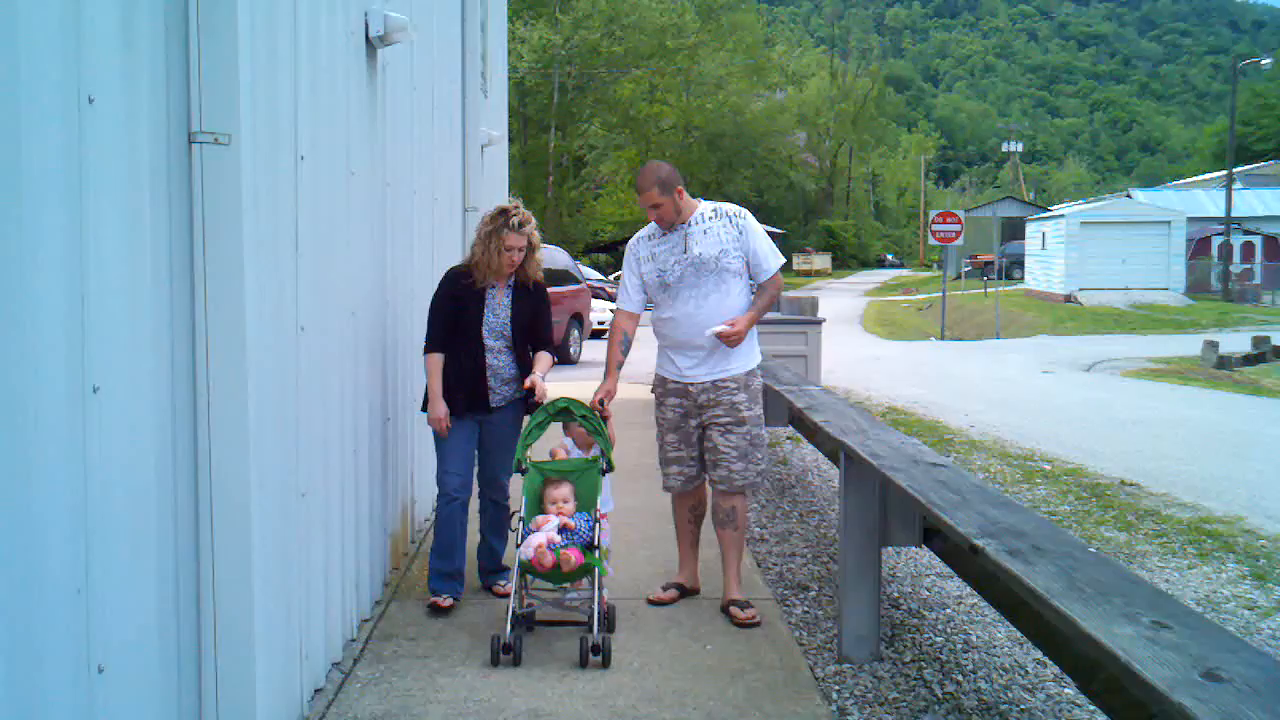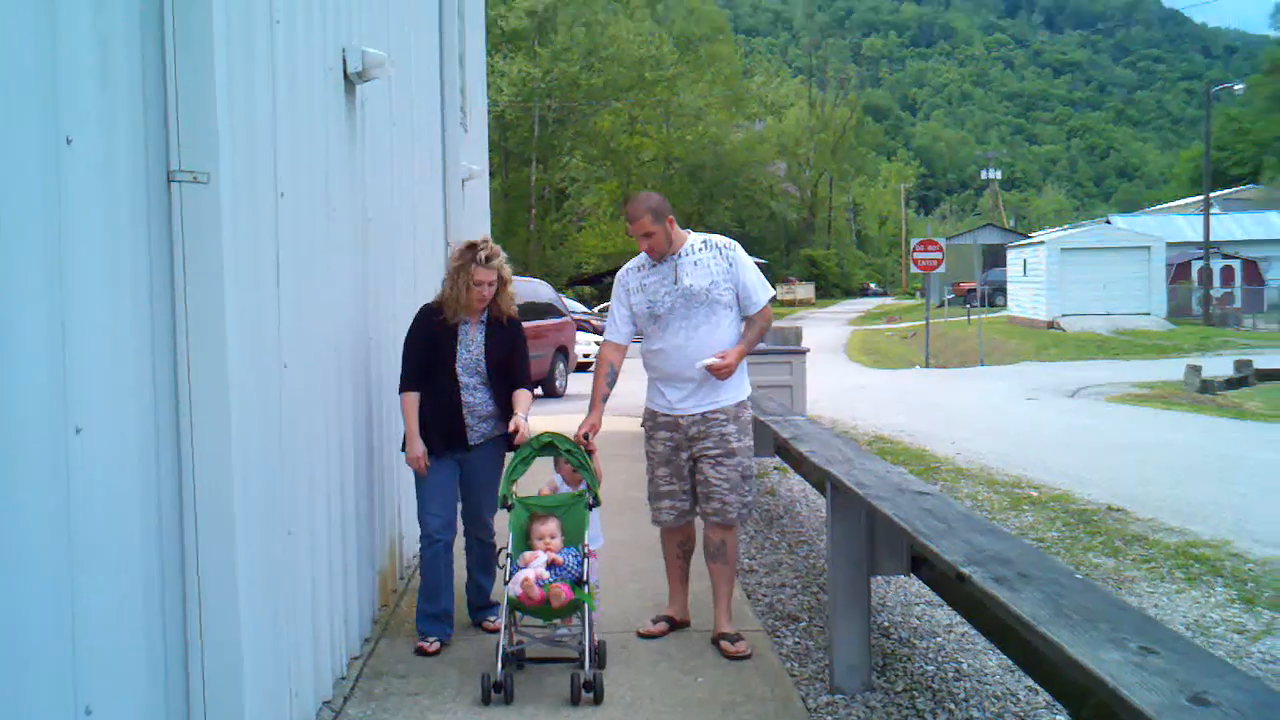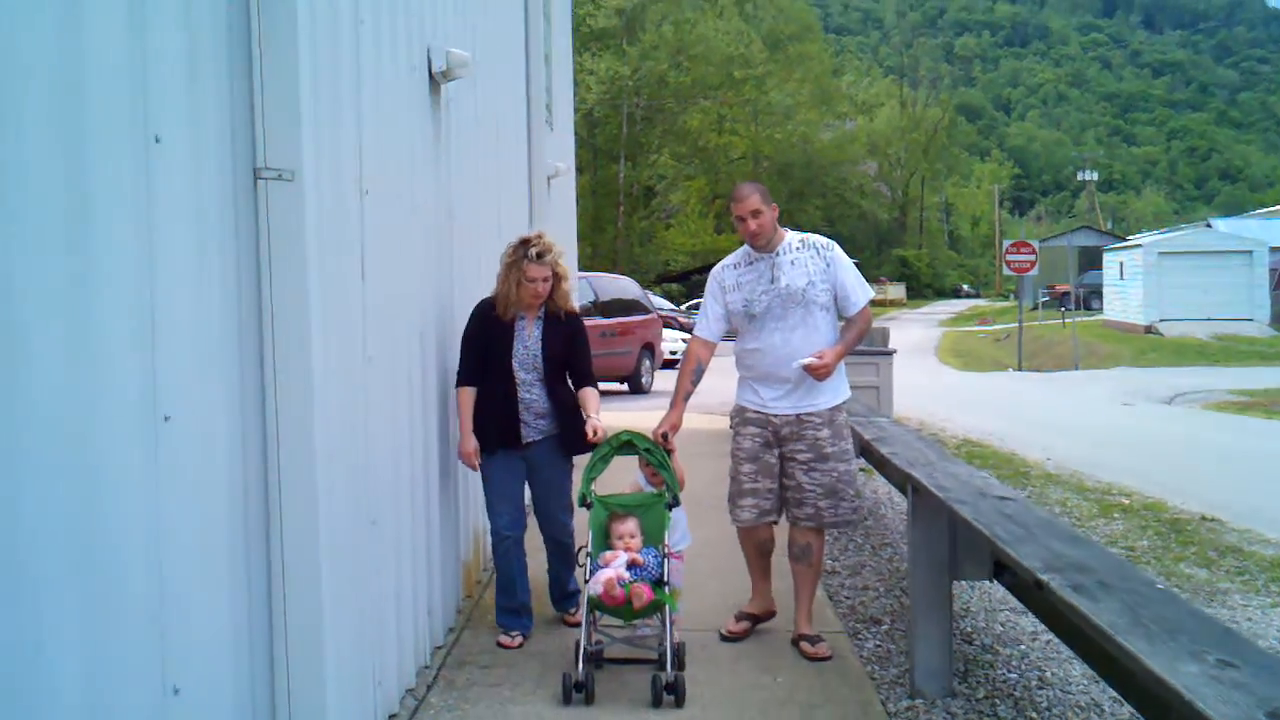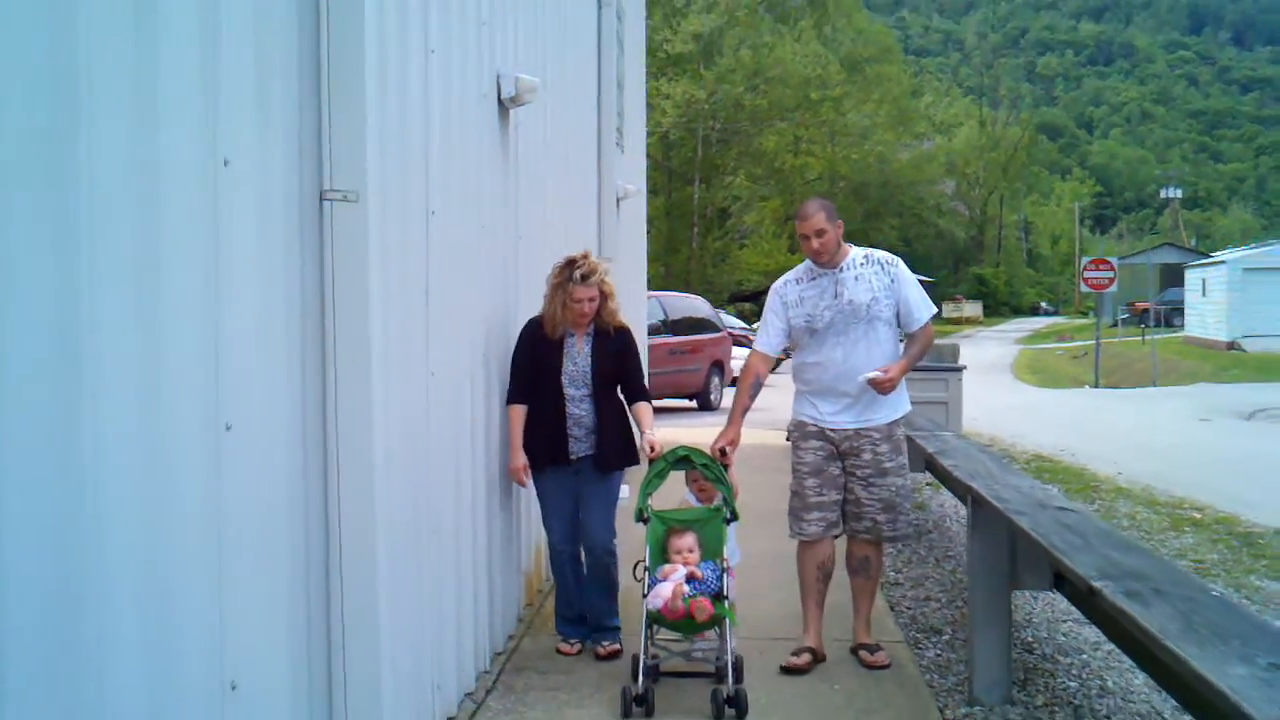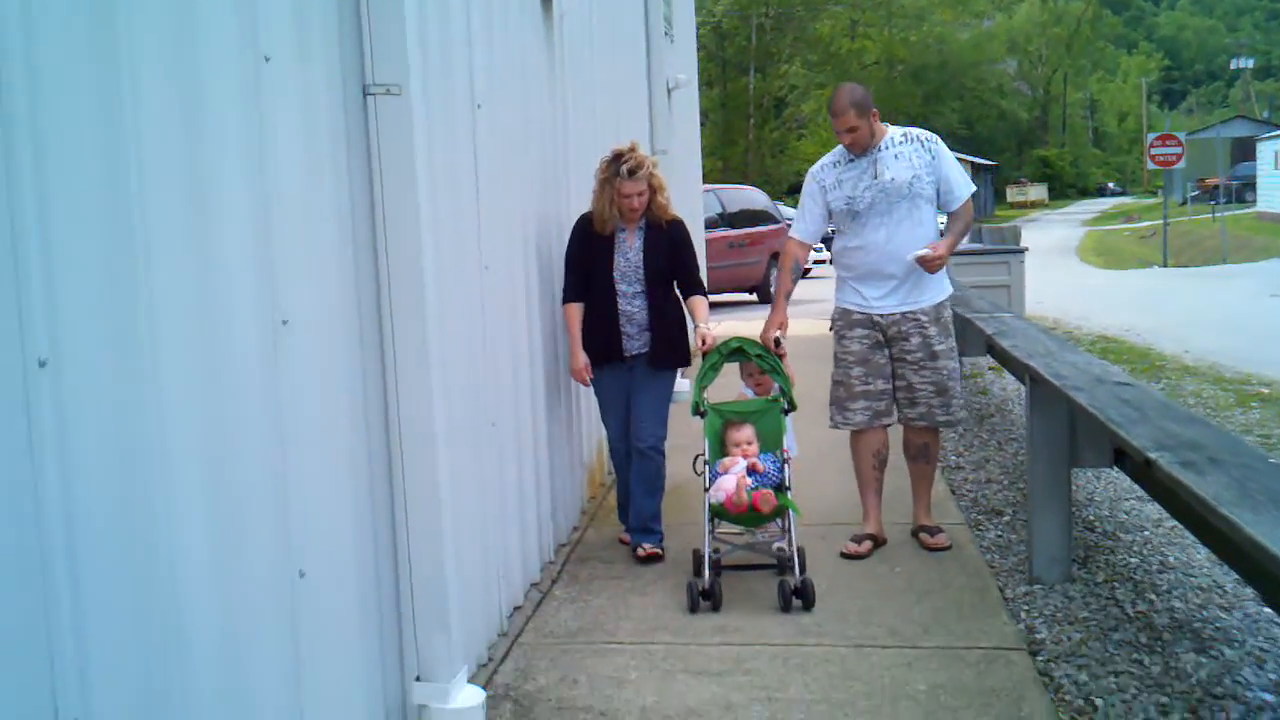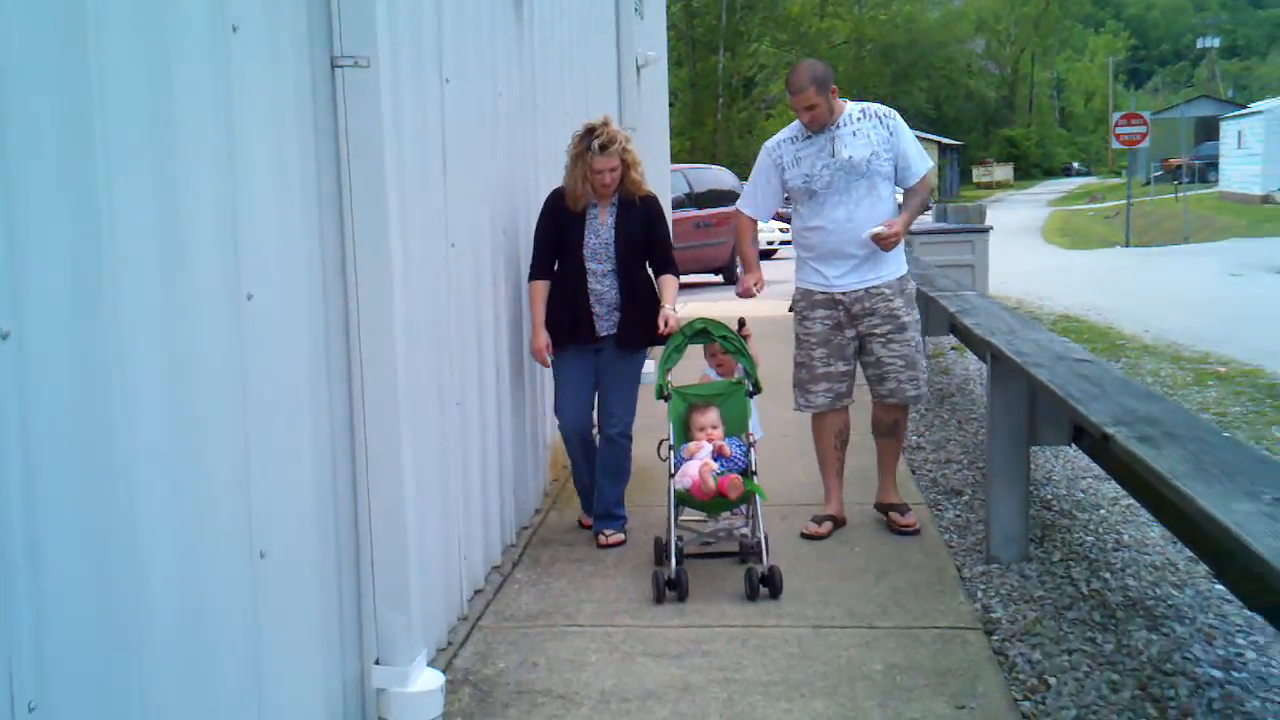
dt=0.3s
person 1, frame 1
left shoulder: (735, 220)
right shoulder: (640, 245)
left elbow: (772, 280)
right elbow: (626, 314)
left wrist: (748, 319)
right wrist: (611, 377)
left hip: (733, 376)
right hip: (674, 379)
left knee: (730, 481)
right knee: (683, 480)
left ankle: (733, 590)
right ankle: (686, 574)
person 1, frame 2
left shoulder: (724, 252)
right shoulder: (629, 276)
left elbow: (761, 312)
right elbow: (613, 346)
left wrist: (739, 352)
right wrist: (595, 410)
left hip: (722, 409)
right hip: (664, 412)
left knee: (722, 515)
right knee: (673, 515)
left ankle: (724, 622)
right ankle: (677, 607)
person 1, frame 3
left shoulder: (822, 252)
right shoulder: (724, 274)
left elbow: (861, 314)
right elbow: (701, 343)
left wrist: (836, 353)
right wrist: (676, 409)
left hip: (818, 410)
right hip: (755, 410)
left knee: (810, 518)
right knee: (750, 514)
left ankle: (804, 624)
right ankle: (761, 599)
person 1, frame 4
left shoulder: (887, 268)
right shoulder: (786, 288)
left elbow: (923, 329)
right elbow: (761, 357)
left wrist: (901, 367)
right wrist: (734, 424)
left hip: (877, 424)
right hip: (814, 425)
left knee: (868, 531)
right knee: (813, 530)
left ankle: (863, 633)
right ankle: (812, 638)
person 1, frame 5
left shoulder: (925, 146)
right shoulder: (824, 173)
left elbow: (962, 207)
right elbow: (799, 241)
left wrist: (947, 244)
right wrist: (779, 306)
left hip: (923, 307)
right hip: (857, 312)
left knee: (925, 415)
right knee: (865, 416)
left ankle: (922, 515)
right ankle: (872, 522)
person 1, frame 6
left shoulder: (882, 122)
right shoulder: (778, 148)
left elbow: (921, 182)
right elbow: (747, 214)
left wrist: (903, 221)
right wrist: (751, 267)
left hip: (884, 284)
right hip: (818, 292)
left knee: (895, 391)
right knee: (826, 399)
left ankle: (888, 492)
right ankle: (833, 503)
person 2, frame 1
left shoulder: (533, 290)
right shoulder: (457, 281)
left elbow: (543, 344)
right elbow: (435, 343)
left wrist: (538, 373)
right wrist: (436, 397)
left hip: (506, 403)
right hip: (459, 403)
left knee: (497, 489)
right knee: (453, 489)
left ankle: (494, 570)
right ankle: (444, 584)
person 2, frame 2
left shoulder: (508, 325)
right shoulder: (431, 319)
left elbow: (521, 381)
right elbow: (411, 381)
left wrist: (520, 414)
right wrist: (413, 437)
left hip: (487, 440)
right hip: (438, 441)
left knee: (481, 527)
right knee: (436, 530)
left ankle: (483, 606)
right ankle: (432, 626)
person 2, frame 3
left shoulder: (567, 320)
right shoulder: (487, 315)
left elbow: (583, 377)
right elbow: (468, 377)
left wrist: (592, 415)
right wrist: (466, 432)
left hip: (551, 438)
right hip: (500, 439)
left knee: (557, 522)
right knee: (506, 529)
left ankle: (567, 598)
right ankle: (513, 620)
person 2, frame 4
left shoulder: (617, 336)
right shoulder: (536, 333)
left elbow: (635, 391)
right elbow: (519, 394)
left wrist: (648, 431)
right wrist: (516, 449)
left hip: (602, 454)
right hip: (551, 455)
left knee: (599, 542)
right knee: (562, 544)
left ankle: (606, 629)
right ankle: (571, 627)
person 2, frame 5
left shoulder: (670, 229)
right shoulder: (588, 229)
left elbow: (691, 285)
right elbow: (574, 292)
left wrist: (701, 324)
right wrist: (577, 348)
left hip: (656, 351)
right hip: (607, 352)
left knee: (647, 442)
right knee: (620, 442)
left ankle: (646, 533)
right ankle: (631, 520)
person 2, frame 6
left shoulder: (644, 205)
right shoulder: (560, 204)
left elbow: (664, 264)
right elbow: (541, 268)
left wrist: (667, 305)
right wrist: (539, 327)
left hip: (626, 332)
right hip: (573, 331)
left knee: (616, 428)
right knee: (573, 422)
left ankle: (610, 517)
right ankle: (590, 500)
